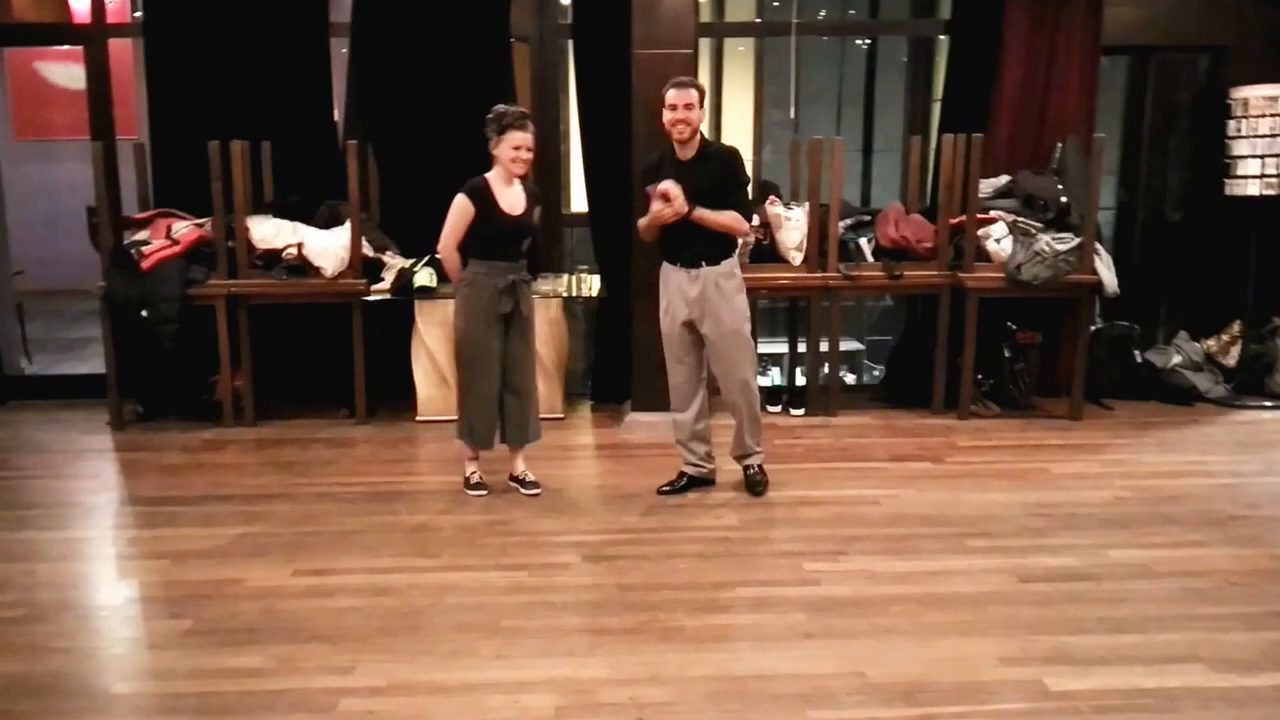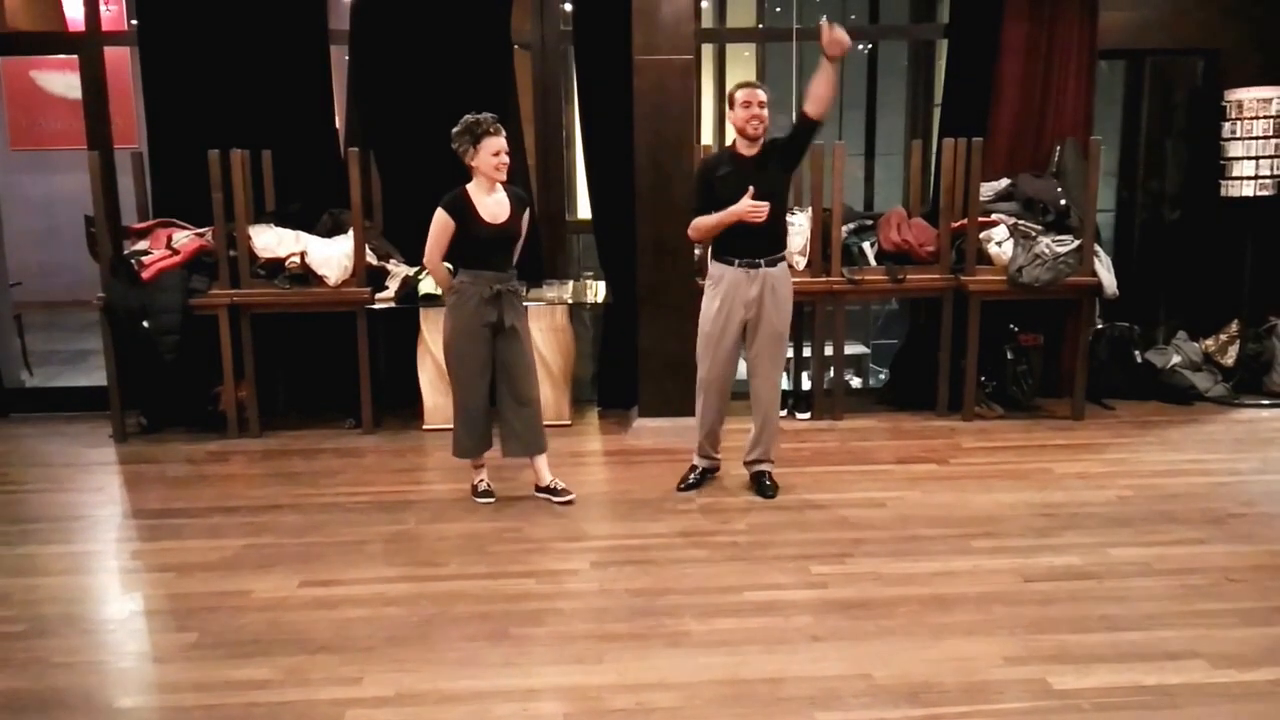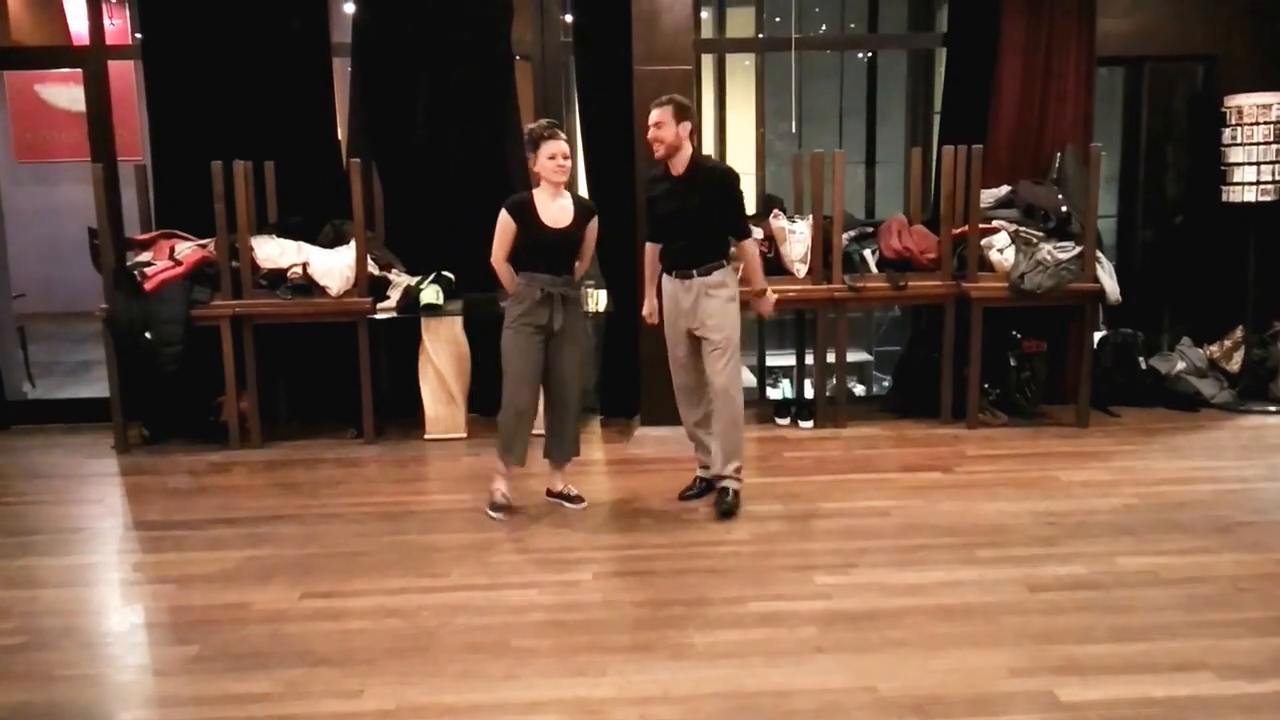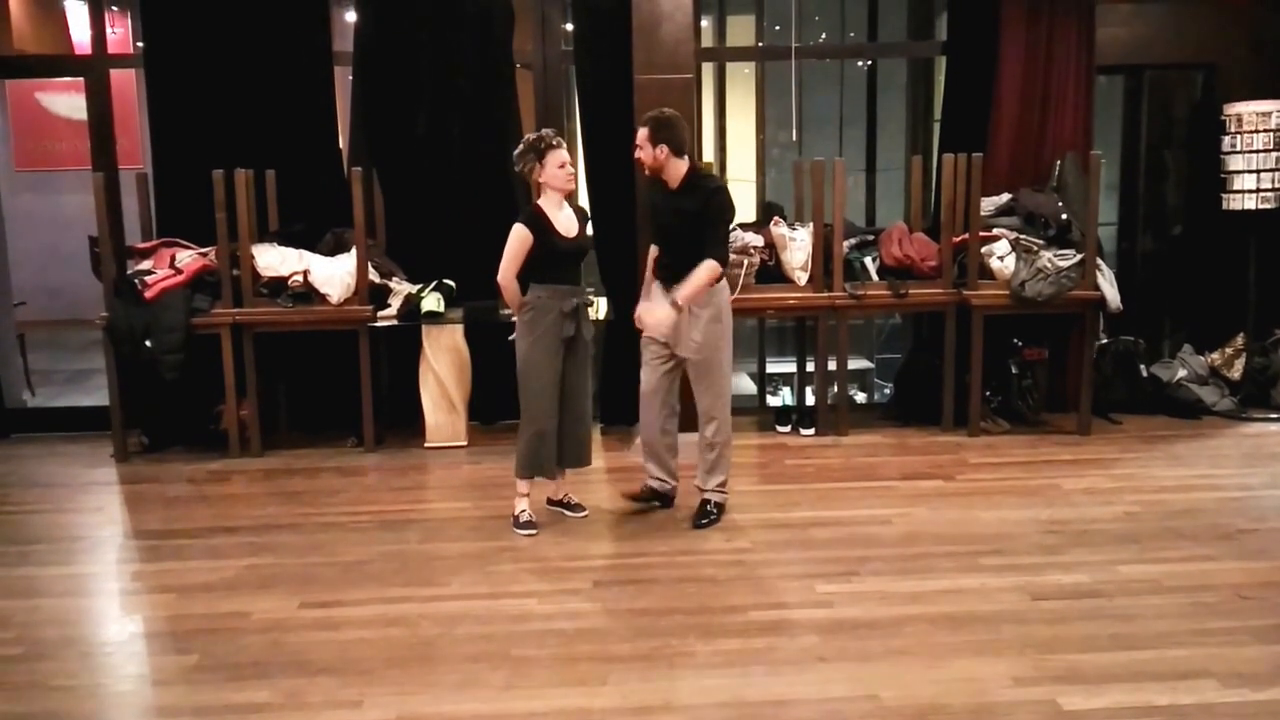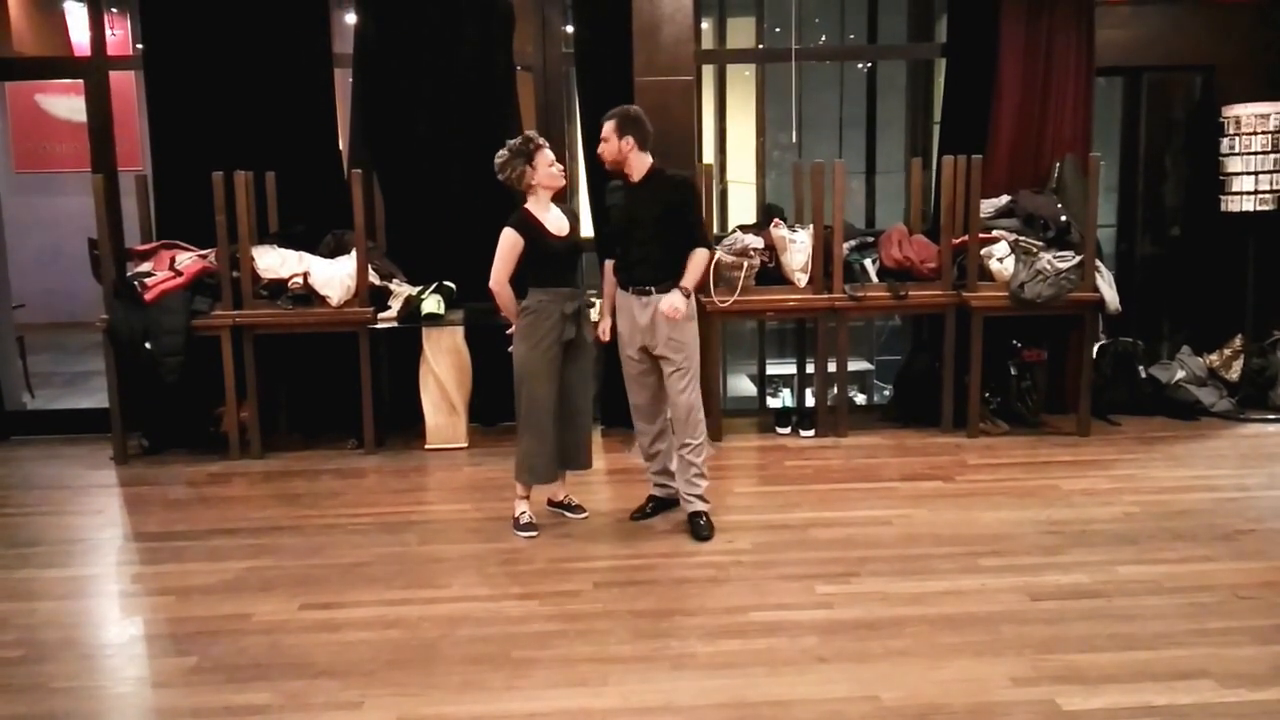
dt=1s
person 1, frame 1
left shoulder: (726, 160)
right shoulder: (655, 167)
left elbow: (741, 225)
right elbow: (643, 232)
left wrist: (689, 207)
right wrist: (657, 215)
left hip: (720, 276)
right hip: (674, 278)
left knee: (737, 373)
right knee: (682, 378)
left ankle: (750, 457)
right ankle: (696, 465)
person 1, frame 2
left shoulder: (782, 155)
right shoulder: (712, 167)
left elbow: (816, 111)
right elbow: (695, 231)
left wrist: (830, 59)
right wrist: (735, 212)
left hip: (772, 276)
right hip: (726, 276)
left knee: (766, 378)
right knee: (712, 373)
left ankle: (760, 462)
right ankle: (705, 458)
person 1, frame 3
left shoulder: (719, 176)
right shoulder: (655, 184)
left elbow: (744, 236)
left wrist: (760, 289)
right wrist: (650, 293)
left hip: (715, 285)
right hip: (674, 287)
left knee: (723, 385)
right knee: (687, 387)
left ankle: (728, 478)
right ankle: (707, 469)
person 1, frame 4
left shoulder: (712, 194)
right shoulder: (656, 189)
left elbow: (714, 262)
left wrist: (675, 305)
right wrist: (646, 297)
left hip: (702, 302)
right hip: (661, 297)
left knee: (712, 403)
right knee: (652, 398)
left ankle: (713, 492)
right ankle: (660, 483)
person 1, frame 5
left shoulder: (678, 187)
right shoulder: (615, 194)
left elbow: (699, 248)
left wrist: (684, 293)
right wrist: (606, 312)
left hip: (669, 302)
right hip: (628, 305)
left knee: (685, 406)
right knee: (644, 407)
left ankle: (695, 501)
right ankle: (663, 488)
person 2, frame 1
left shoulder: (531, 195)
right shoulder: (475, 192)
right elbow: (446, 247)
right wrist: (469, 285)
left hip: (518, 291)
right hip: (481, 292)
left knee: (521, 378)
right knee: (481, 378)
left ankle: (517, 465)
right ankle: (471, 462)
person 2, frame 2
left shoulder: (518, 201)
right shoulder: (455, 204)
right elbow: (432, 260)
right wrist: (462, 293)
left hip: (509, 299)
right hip: (470, 303)
left knee: (524, 387)
right knee: (472, 389)
left ankle: (542, 475)
right ankle: (478, 473)
person 2, frame 3
left shoulder: (585, 210)
right shoulder: (518, 207)
right elbow: (499, 260)
right wrist: (526, 293)
left hip: (569, 306)
right hip: (527, 308)
left knee: (566, 394)
right knee: (519, 396)
left ankle: (557, 481)
right ankle: (502, 480)
person 2, frame 4
left shoulder: (580, 215)
right shoulder: (531, 220)
right elbow: (506, 277)
right wrist: (525, 315)
left hip: (576, 315)
right hip: (542, 318)
left knee: (574, 404)
right knee: (538, 408)
left ankle: (558, 489)
right ankle: (522, 499)
person 2, frame 5
left shoulder: (568, 215)
right shoulder: (520, 223)
right elbow: (498, 282)
left wrist: (577, 309)
right wrist: (521, 321)
left hip: (575, 318)
right hip: (541, 320)
left knee: (574, 405)
right knee: (537, 410)
left ankle: (558, 490)
right ankle: (522, 501)
